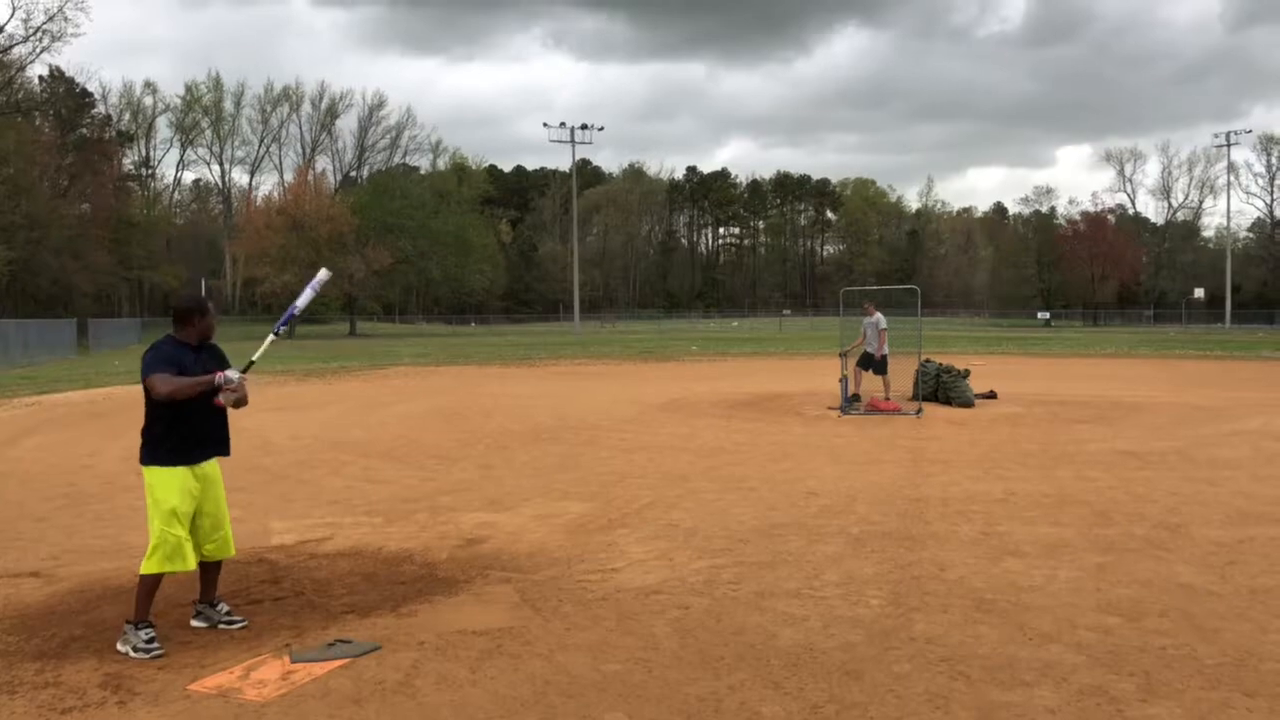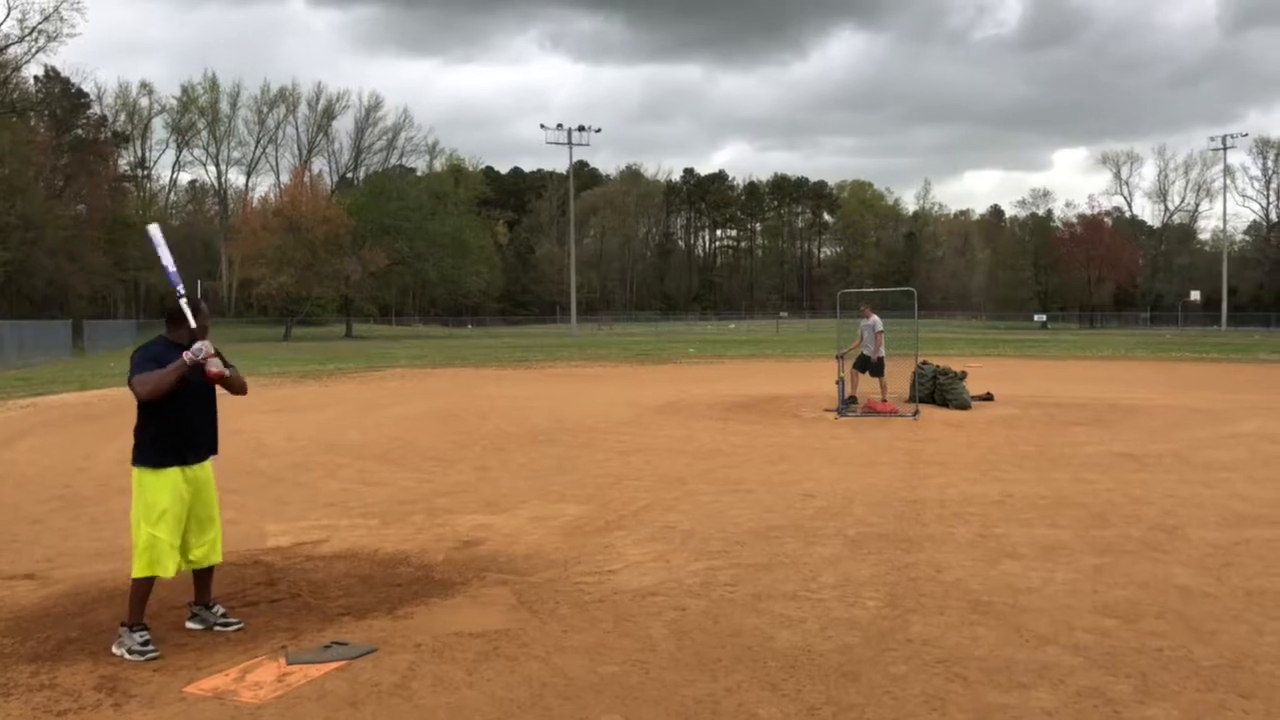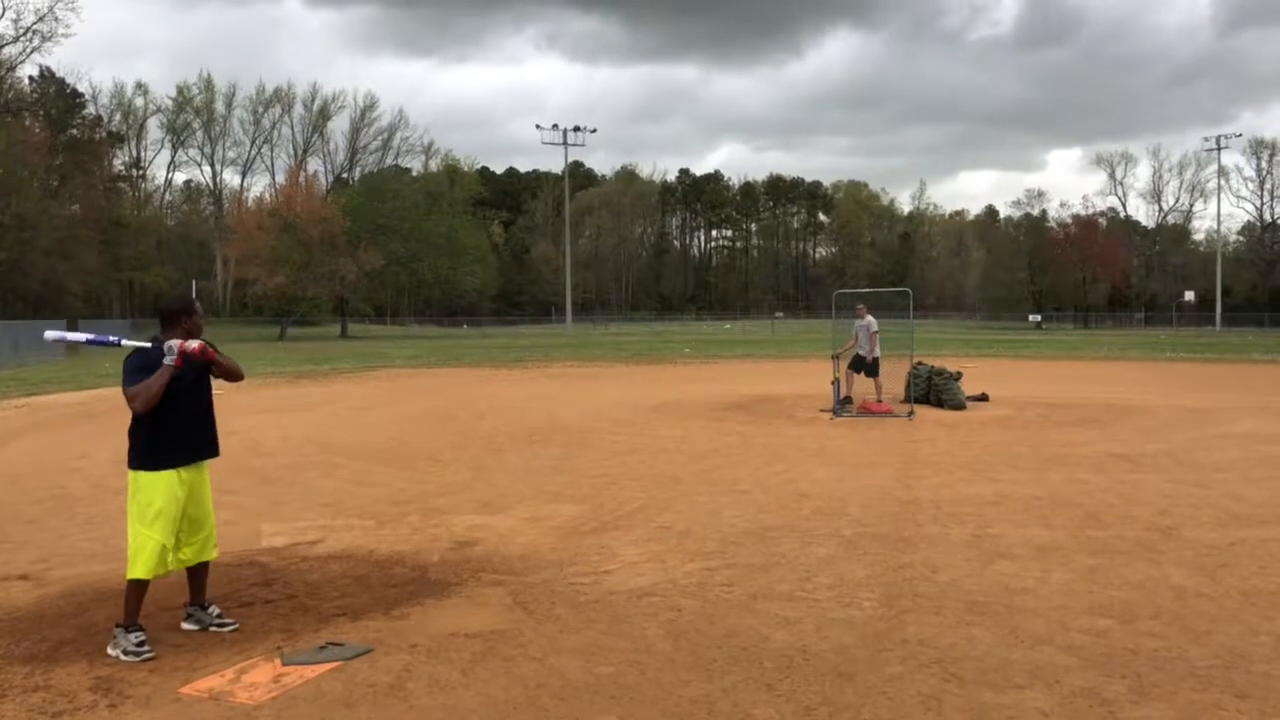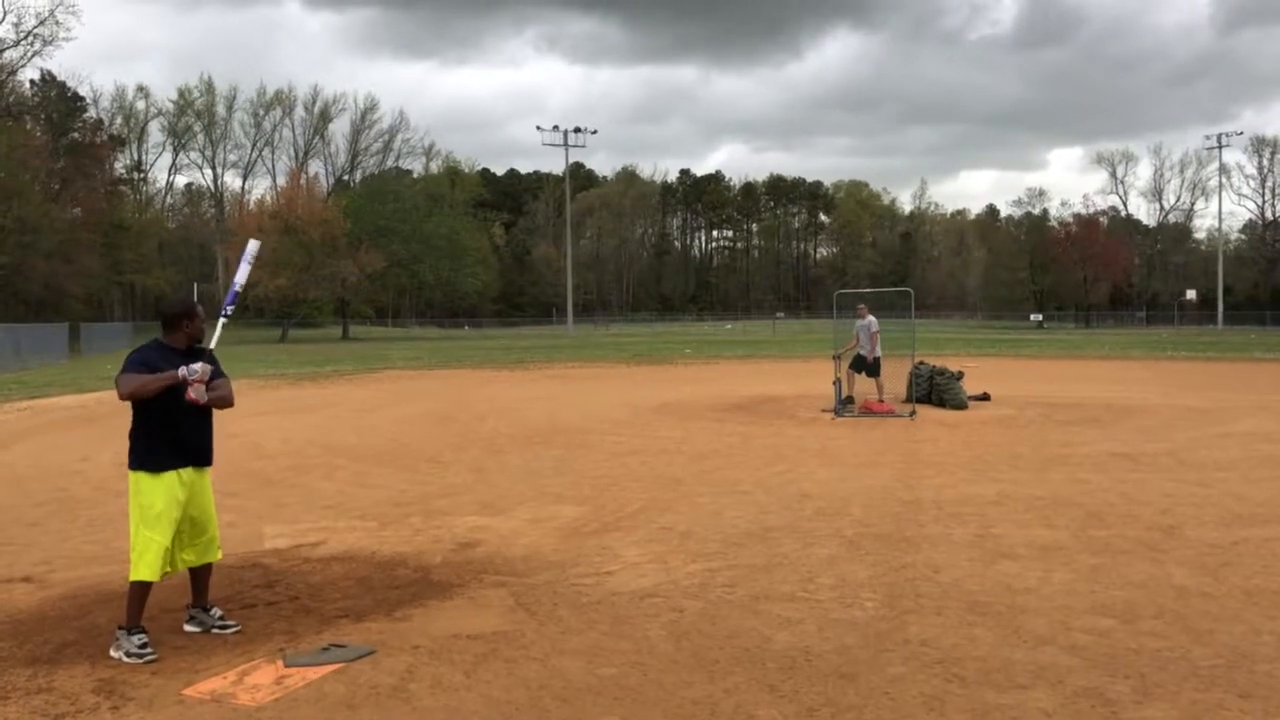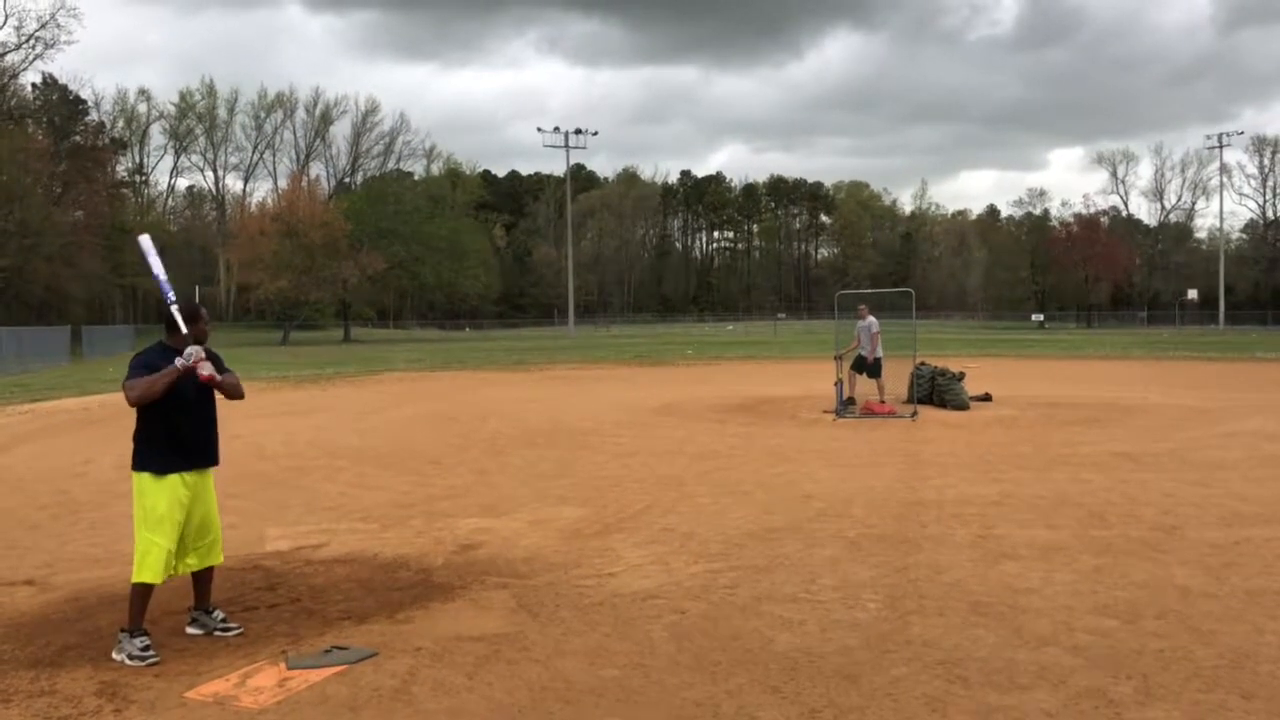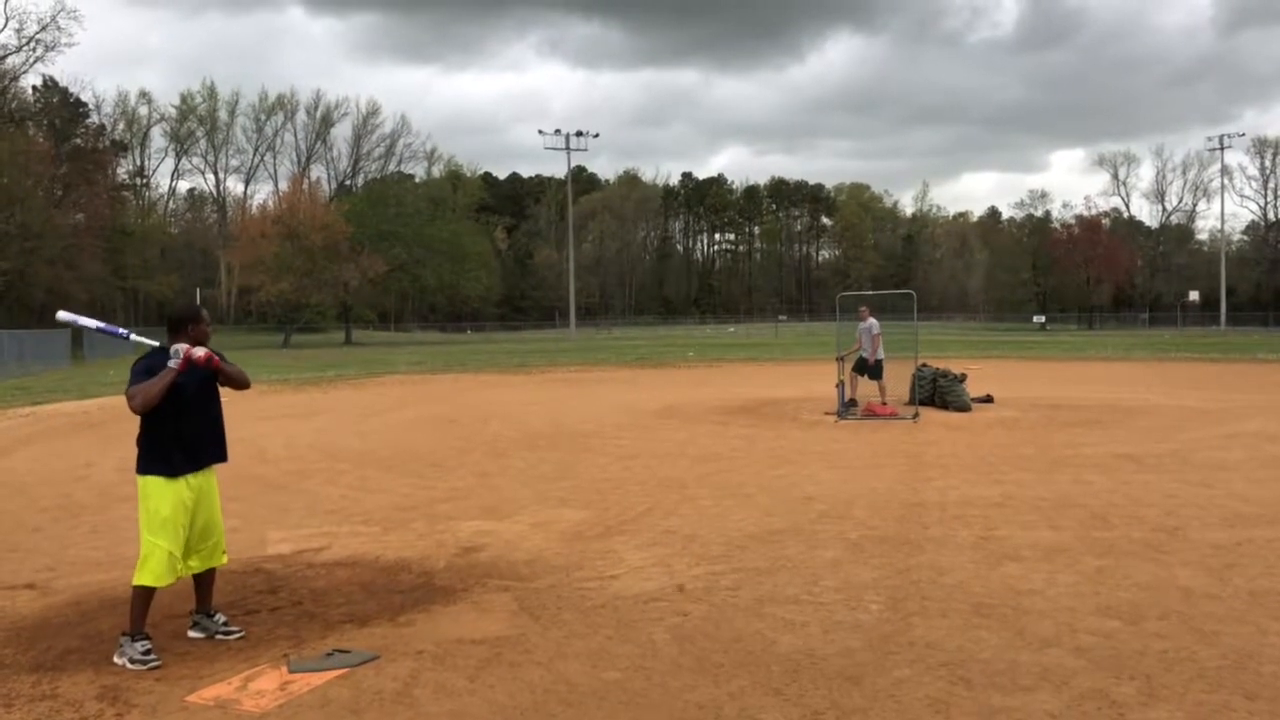
dt=0.3s
person 1, frame 1
left shoulder: (213, 353)
right shoulder: (160, 353)
left elbow: (241, 395)
right elbow: (163, 389)
left wrist: (232, 395)
right wrist: (215, 380)
left hip: (206, 460)
right hip: (167, 464)
left knee: (215, 535)
right knee: (166, 544)
left ankle: (206, 607)
right ankle: (136, 628)
person 1, frame 2
left shoulder: (204, 352)
right shoulder: (149, 353)
left elbow: (240, 386)
right elbow: (144, 390)
left wrist: (222, 371)
right wrist: (187, 360)
left hip: (199, 461)
right hip: (159, 466)
left knee: (206, 538)
right knee: (154, 547)
left ankle: (202, 609)
right ankle: (131, 630)
person 1, frame 3
left shoulder: (199, 349)
right shoulder: (142, 358)
left elbow: (236, 373)
right elbow: (138, 403)
left wrist: (208, 354)
right wrist: (170, 363)
left hip: (195, 463)
right hip: (154, 468)
left knee: (200, 537)
right knee: (149, 547)
left ankle: (197, 609)
right ankle: (126, 631)
person 1, frame 4
left shoulder: (203, 358)
right shoulder: (144, 357)
left elbow: (227, 396)
right elbow: (126, 390)
left wrist: (205, 397)
right wrist: (180, 375)
left hip: (196, 466)
right hip: (155, 470)
left knee: (203, 539)
right knee: (151, 550)
left ankle: (200, 611)
right ankle: (128, 633)
person 1, frame 5
left shoulder: (205, 357)
right shoulder: (148, 359)
left elbow: (237, 391)
right elbow: (134, 395)
left wrist: (215, 376)
right wrist: (178, 366)
left hip: (199, 467)
right hip: (158, 472)
left knee: (205, 541)
right knee: (153, 552)
left ankle: (202, 614)
right ankle: (131, 635)
person 1, frame 6
left shoulder: (205, 360)
right shoulder: (149, 363)
left elbow: (243, 382)
right elbow: (138, 403)
left wrist: (214, 362)
right wrist: (173, 367)
left hip: (202, 470)
right hip: (163, 475)
left knee: (207, 544)
right knee: (157, 556)
left ankle: (203, 617)
right ankle: (132, 639)
